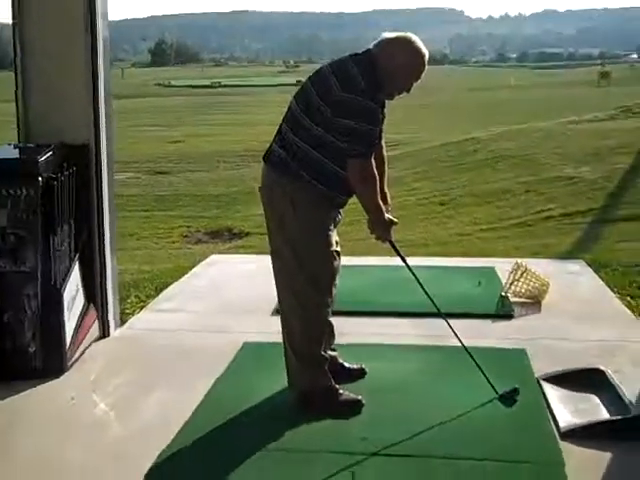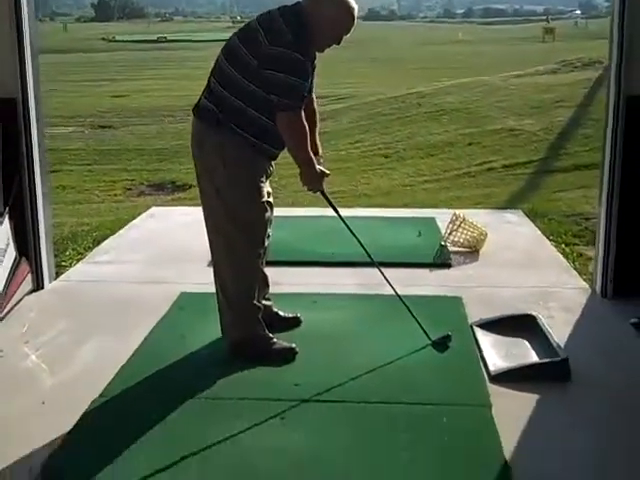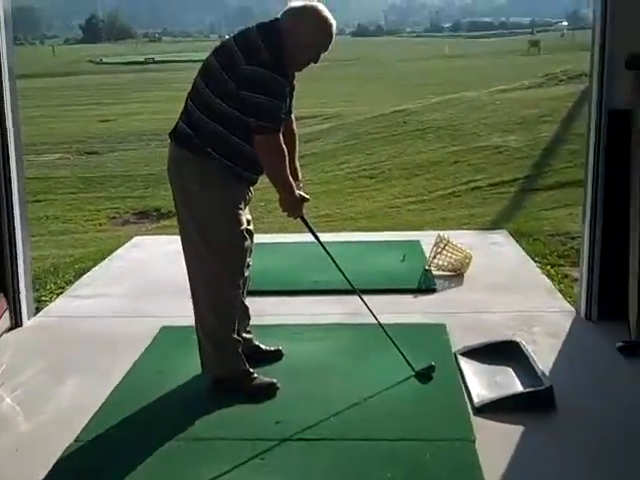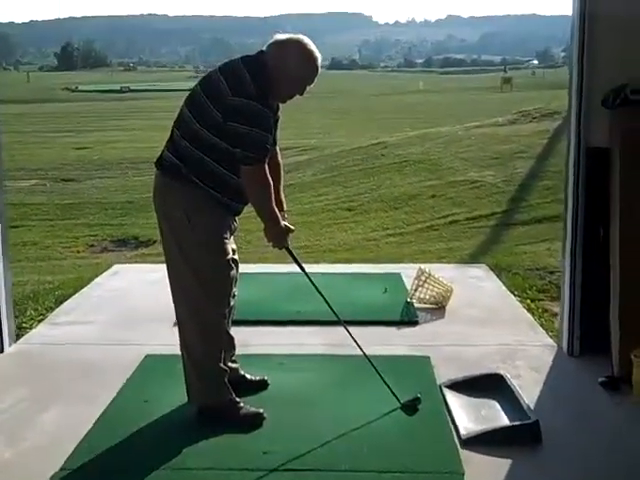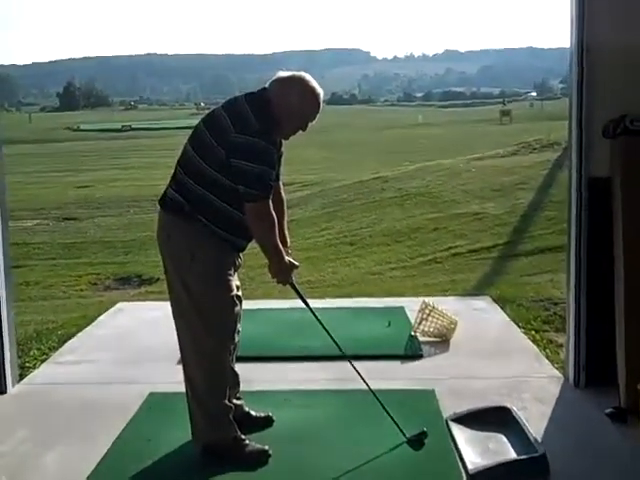
dt=0.5s
person 1, frame 1
left shoulder: (362, 79)
right shoulder: (356, 90)
left elbow: (374, 149)
right elbow: (358, 165)
left wrist: (383, 201)
right wrist: (377, 215)
left hip: (310, 189)
right hip: (295, 191)
left knee: (319, 279)
right knee: (307, 287)
left ankle: (322, 358)
right ankle: (312, 386)
person 1, frame 2
left shoulder: (295, 35)
right shoulder: (285, 43)
left elbow: (305, 100)
right elbow: (288, 117)
left wrist: (315, 152)
right wrist: (308, 167)
left hip: (242, 139)
right hip: (225, 142)
left knee: (254, 227)
right knee: (239, 238)
left ankle: (258, 308)
right ankle: (246, 334)
person 1, frame 3
left shoulder: (273, 54)
right shoulder: (260, 63)
left elbow: (284, 123)
right elbow: (267, 141)
left wrist: (295, 178)
right wrist: (288, 192)
left hip: (222, 167)
right hip: (203, 168)
left knee: (235, 258)
right knee: (218, 268)
left ankle: (238, 339)
right ankle: (225, 368)
person 1, frame 4
left shoulder: (258, 86)
right shoulder: (246, 95)
left elbow: (269, 153)
right elbow: (252, 172)
left wrist: (280, 208)
right wrist: (273, 222)
left hip: (207, 196)
right hip: (189, 198)
left knee: (219, 287)
right knee: (203, 297)
left ankle: (223, 371)
right ankle: (211, 397)
person 1, frame 5
left shoulder: (259, 121)
right shoulder: (250, 132)
left elbow: (272, 189)
right elbow: (258, 209)
left wrist: (284, 246)
right wrist: (277, 258)
left hip: (210, 233)
right hip: (193, 235)
left knee: (223, 324)
right knee: (208, 333)
left ankle: (228, 408)
right ankle: (216, 435)
